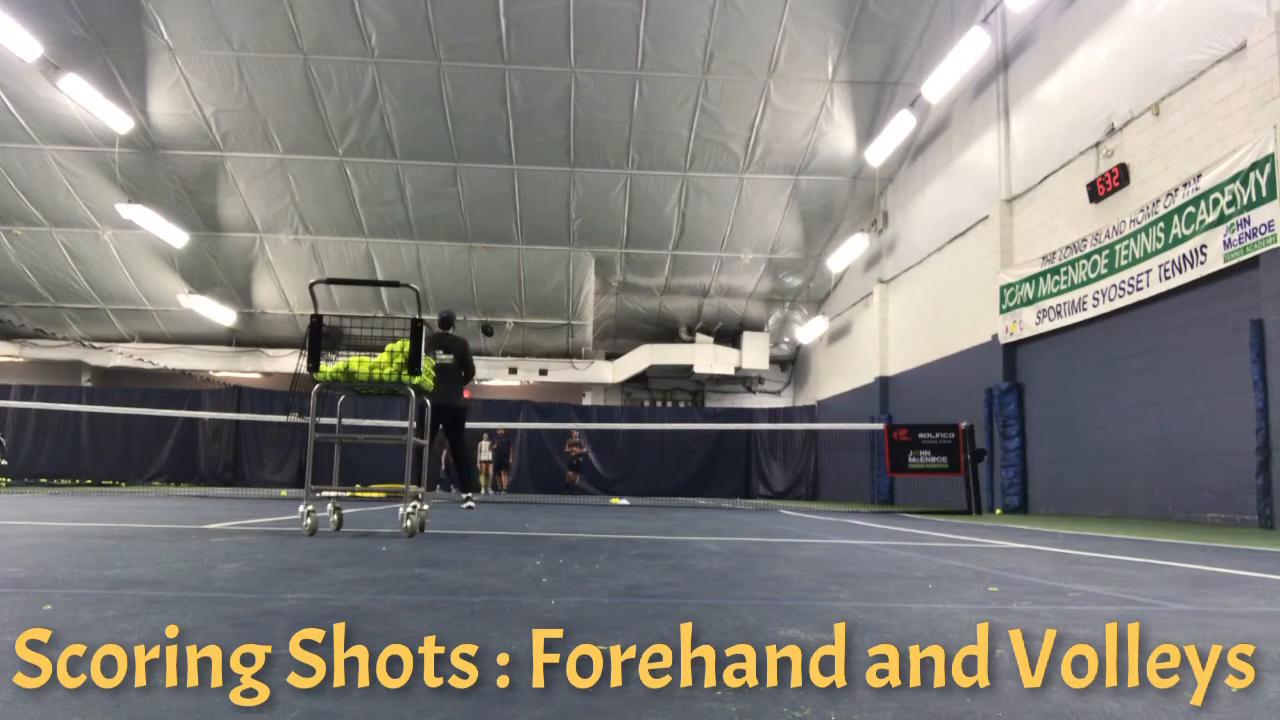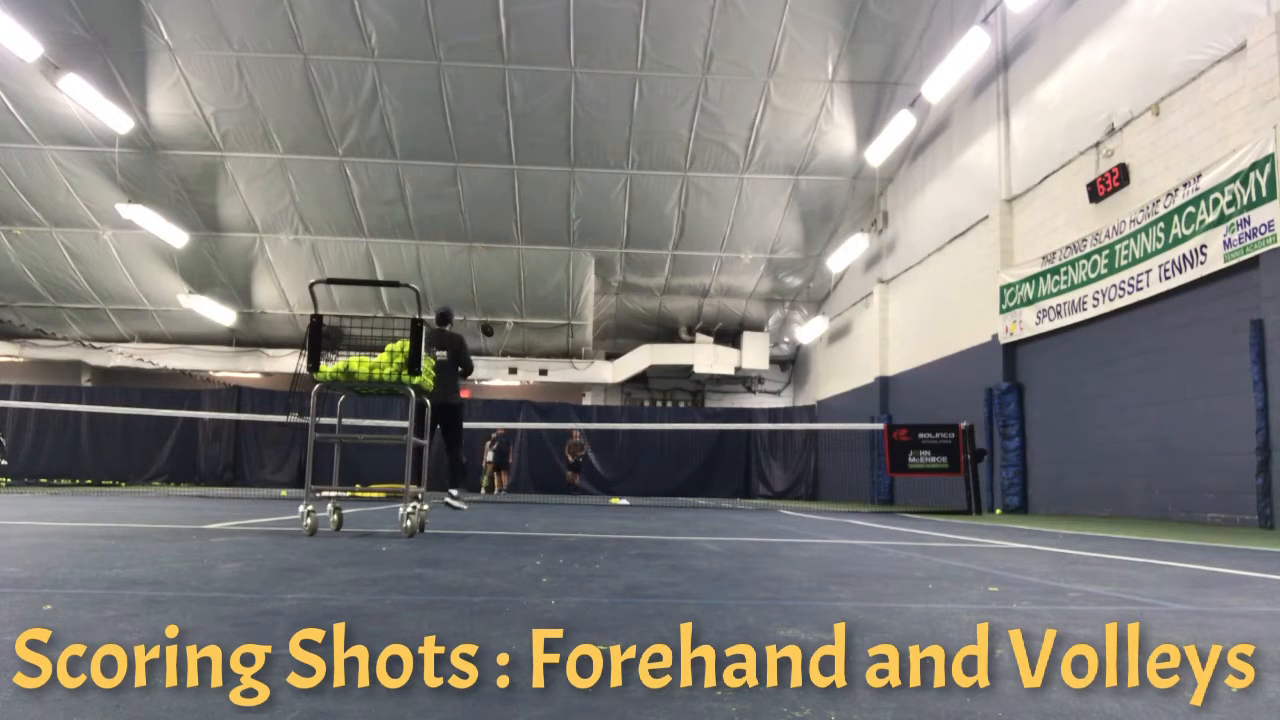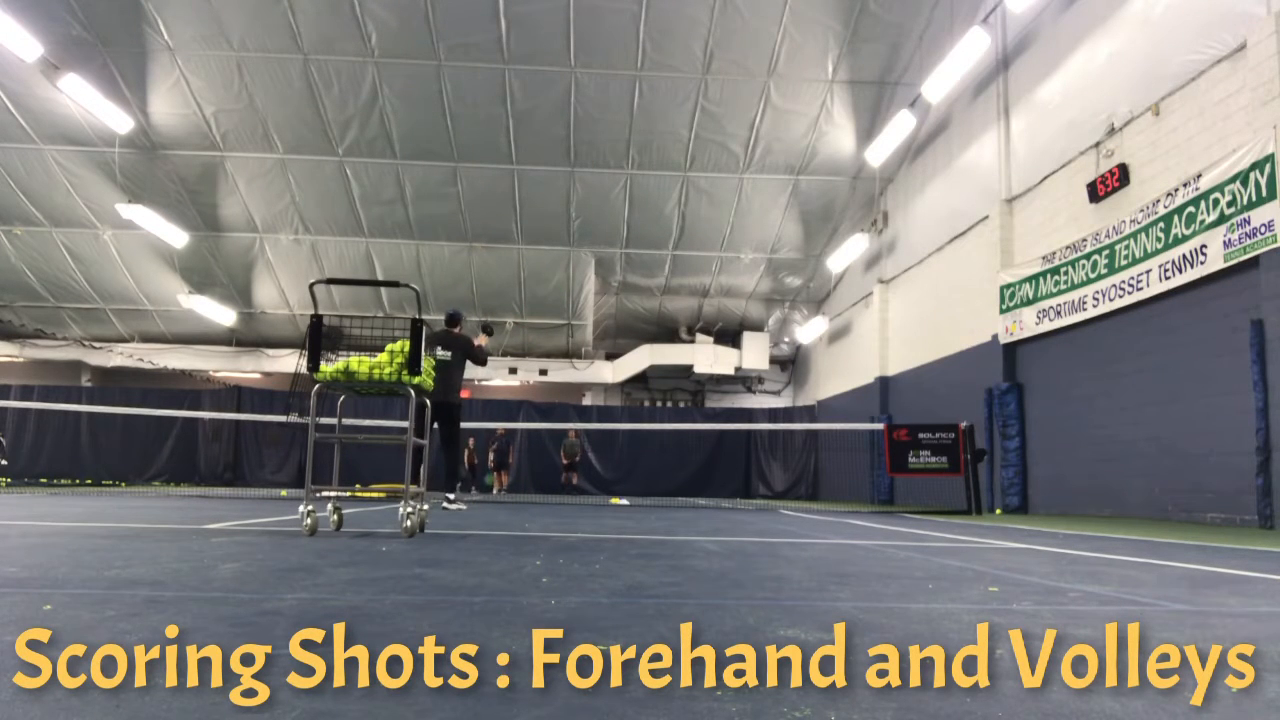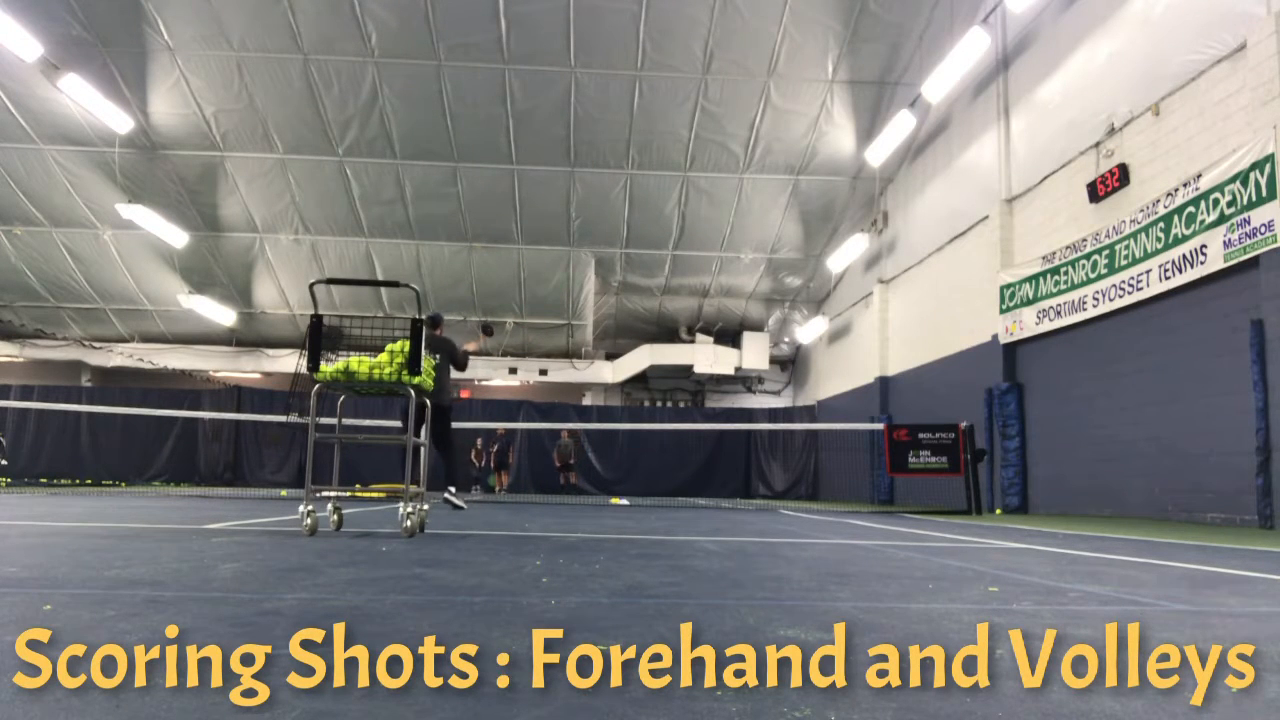
dt=0.4s
person 1, frame 1
left shoulder: (425, 343)
right shoulder: (461, 344)
right elbow: (470, 372)
left hip: (429, 403)
right hip: (454, 404)
right knee: (459, 450)
right ankle: (468, 495)
person 1, frame 2
left shoulder: (422, 340)
right shoulder: (457, 340)
right elbow: (468, 368)
left hip: (425, 400)
right hip: (450, 401)
right knee: (454, 448)
right ankle: (453, 492)
person 1, frame 3
left shoulder: (429, 339)
right shoulder: (463, 341)
right elbow: (482, 361)
right wrist: (480, 346)
left hip: (425, 399)
right hip: (449, 401)
left knee: (418, 446)
right knee: (451, 448)
right ankle: (449, 496)
person 1, frame 4
right shoulder: (446, 344)
right elbow: (461, 366)
right wrist: (466, 352)
left hip: (414, 402)
right hip: (440, 402)
right knee: (446, 448)
right ankle: (451, 489)
